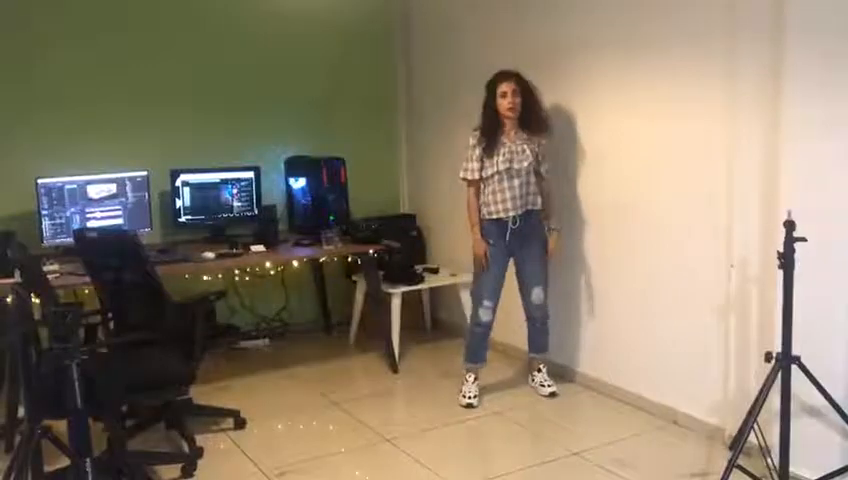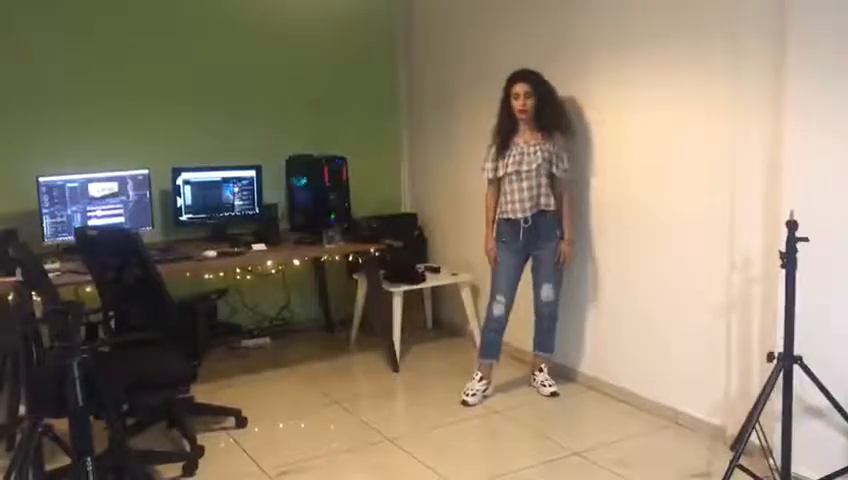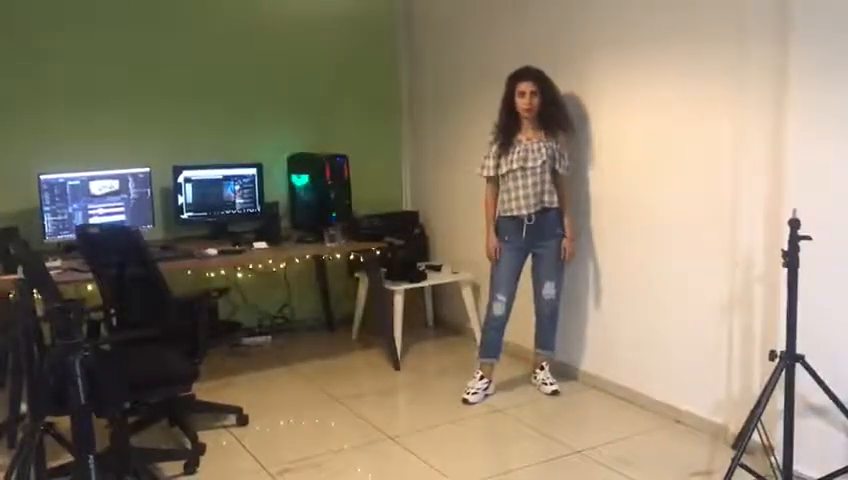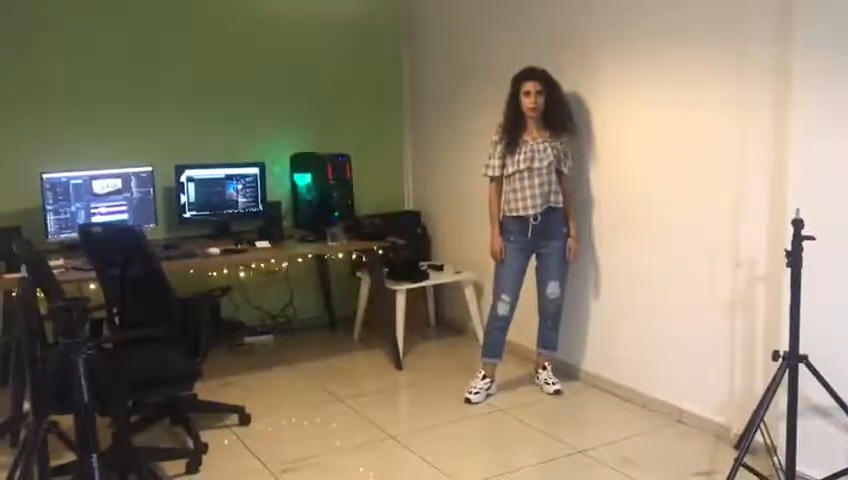
dt=0.7s
person 1, frame 1
left shoulder: (534, 139)
right shoulder: (481, 139)
left elbow: (542, 187)
right elbow: (472, 191)
left wrist: (551, 228)
right wrist: (476, 235)
left hip: (530, 228)
right hip: (494, 230)
left knee: (537, 303)
right knee: (484, 307)
left ankle: (538, 370)
right ankle: (471, 378)
person 1, frame 2
left shoulder: (553, 141)
right shoulder: (501, 142)
left elbow: (562, 191)
right elbow: (492, 191)
left wrist: (567, 236)
right wrist: (489, 235)
left hip: (546, 229)
right hip: (510, 231)
left knee: (547, 303)
right knee: (499, 305)
left ankle: (540, 370)
right ankle: (482, 377)
person 1, frame 3
left shoulder: (554, 139)
right shoulder: (501, 140)
left elbow: (562, 188)
right elbow: (491, 189)
left wrist: (569, 232)
right wrist: (490, 233)
left hip: (547, 227)
right hip: (511, 228)
left knee: (548, 301)
right knee: (499, 303)
left ankle: (541, 368)
right ankle: (484, 376)
person 1, frame 4
left shoulder: (558, 139)
right shoulder: (505, 138)
left elbow: (565, 186)
right elbow: (494, 187)
left wrist: (573, 231)
right wrist: (495, 233)
left hip: (552, 227)
right hip: (516, 228)
left knee: (551, 301)
right knee: (503, 302)
left ankle: (543, 368)
right ankle: (486, 375)
